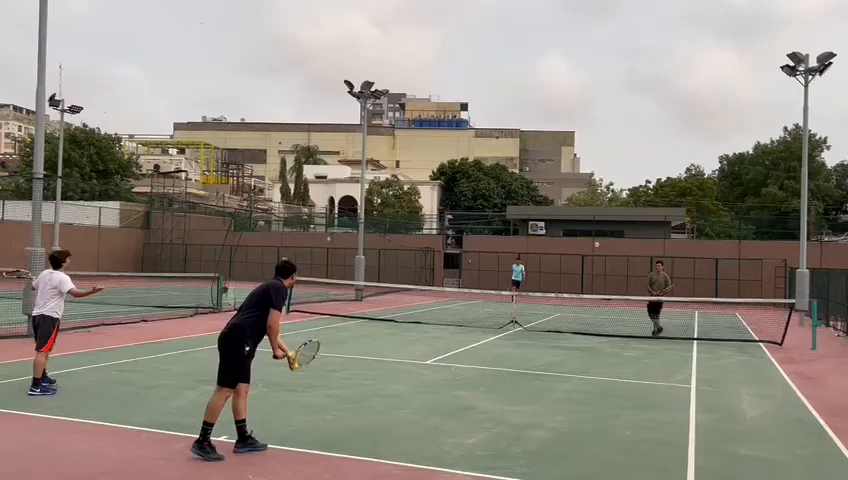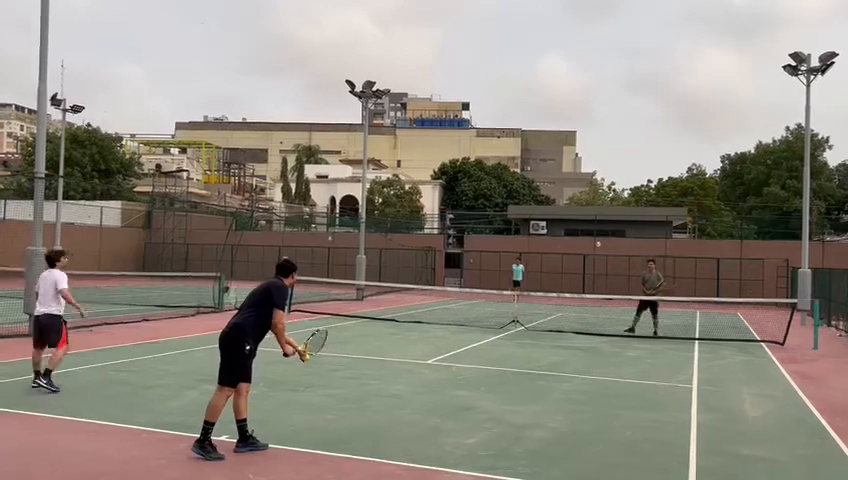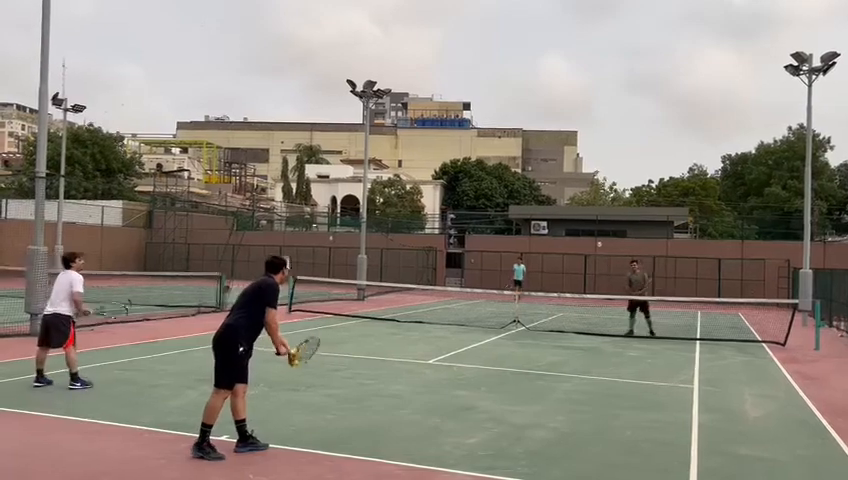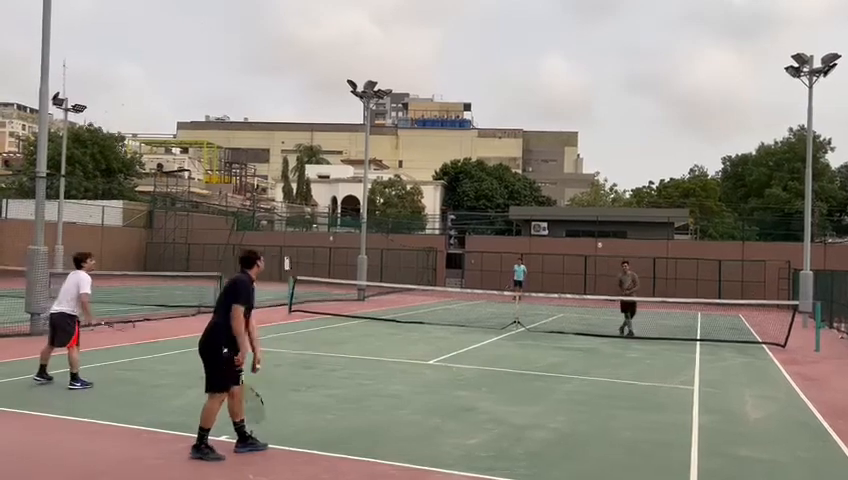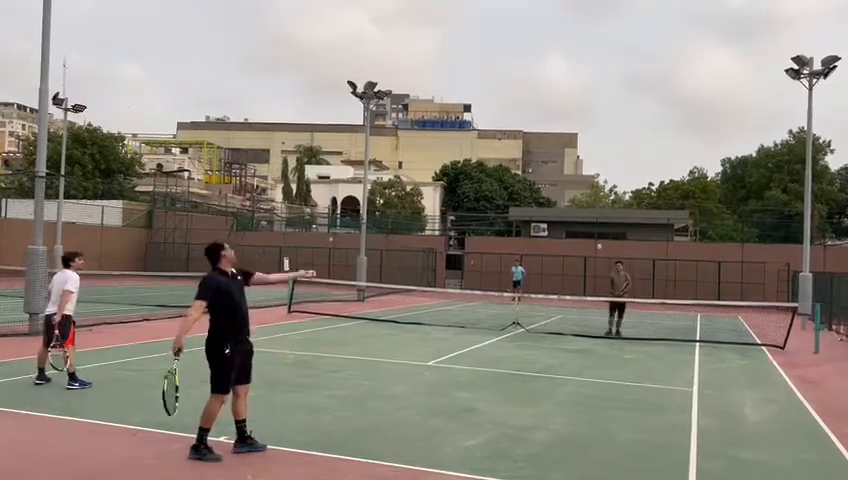
dt=0.4s
person 1, frame 1
left shoulder: (269, 287)
right shoulder: (279, 288)
left elbow: (268, 328)
right elbow: (272, 324)
left wrist: (287, 352)
right wrist: (275, 350)
left hip: (238, 341)
right hip: (238, 341)
left knee: (241, 390)
right knee: (224, 391)
left ankle: (243, 439)
right ankle: (202, 442)
person 1, frame 2
left shoulder: (270, 286)
right shoulder: (280, 288)
left elbow: (273, 326)
right elbow: (277, 324)
left wrist: (296, 346)
right wrist: (284, 347)
left hip: (239, 340)
right hip: (239, 340)
left knee: (242, 389)
right knee: (225, 390)
left ankle: (244, 439)
right ankle: (203, 441)
person 1, frame 3
left shoulder: (261, 285)
right shoulder: (271, 286)
left elbow: (266, 323)
right elbow: (270, 322)
left wrist: (284, 343)
right wrist: (278, 346)
left hip: (235, 343)
right hip: (232, 342)
left knee: (239, 390)
right knee: (221, 392)
left ankle: (244, 439)
right ankle: (202, 443)
person 1, frame 4
left shoulder: (245, 283)
right shoulder: (242, 282)
left elbow: (249, 321)
right elbow: (236, 317)
left wrist: (256, 351)
right wrist: (244, 349)
left hip: (228, 347)
right hip: (218, 345)
left knee: (236, 391)
right knee: (217, 395)
left ankle: (243, 439)
right ankle: (200, 445)
person 1, frame 5
left shoulder: (237, 275)
right shoulder: (211, 280)
left elbow: (266, 278)
right elbow: (195, 309)
left wrist: (296, 274)
right wrist: (180, 335)
left hip: (241, 343)
right hip: (222, 346)
left knee: (241, 391)
right knee: (219, 396)
left ankle: (243, 439)
right ankle: (199, 445)
person 2, frame 1
left shoulder: (44, 273)
right shoulder: (62, 278)
left elbow: (34, 286)
right elbow: (75, 292)
left wrist: (36, 280)
right wrist: (92, 292)
left hip: (37, 315)
right hip: (49, 317)
left knee: (44, 348)
right knee: (43, 350)
left ankle: (42, 376)
right ankle: (36, 385)
person 2, frame 2
left shoulder: (44, 275)
right shoulder: (60, 275)
right elbow: (65, 294)
right wrist: (78, 307)
left hip: (39, 314)
right hip: (53, 316)
left knee: (38, 348)
right knee: (62, 347)
left ankle: (38, 377)
right ankle: (45, 376)
person 2, frame 3
left shoulder: (62, 275)
right shoulder: (76, 277)
right elbow: (76, 298)
left wrist: (79, 309)
right wrist: (80, 310)
left hip: (48, 314)
right hip: (62, 316)
left knee: (43, 347)
right knee: (70, 347)
left ankle: (39, 377)
right ankle: (75, 380)
person 2, frame 4
left shoulder: (72, 274)
right shoulder: (85, 277)
right elbow: (84, 300)
left wrist: (86, 312)
right wrist: (89, 317)
left hip: (55, 312)
right hip: (67, 315)
left knee: (50, 344)
right knee: (73, 347)
left ankle: (41, 373)
right ankle: (75, 380)
person 2, frame 5
left shoulder: (58, 274)
right shoulder: (73, 276)
right elbow: (65, 296)
right wrist: (59, 314)
left hip: (49, 314)
right hip: (63, 316)
left knee: (45, 346)
right knee: (69, 347)
left ankle: (40, 375)
right ankle: (73, 380)
